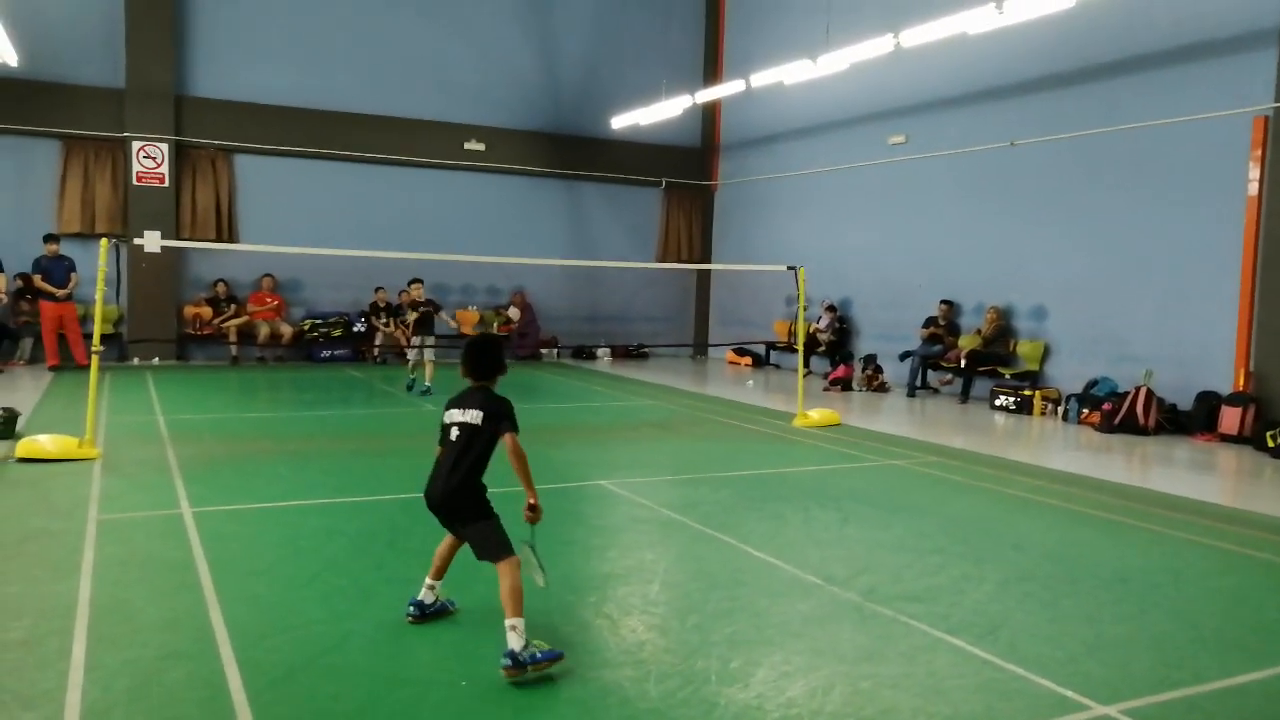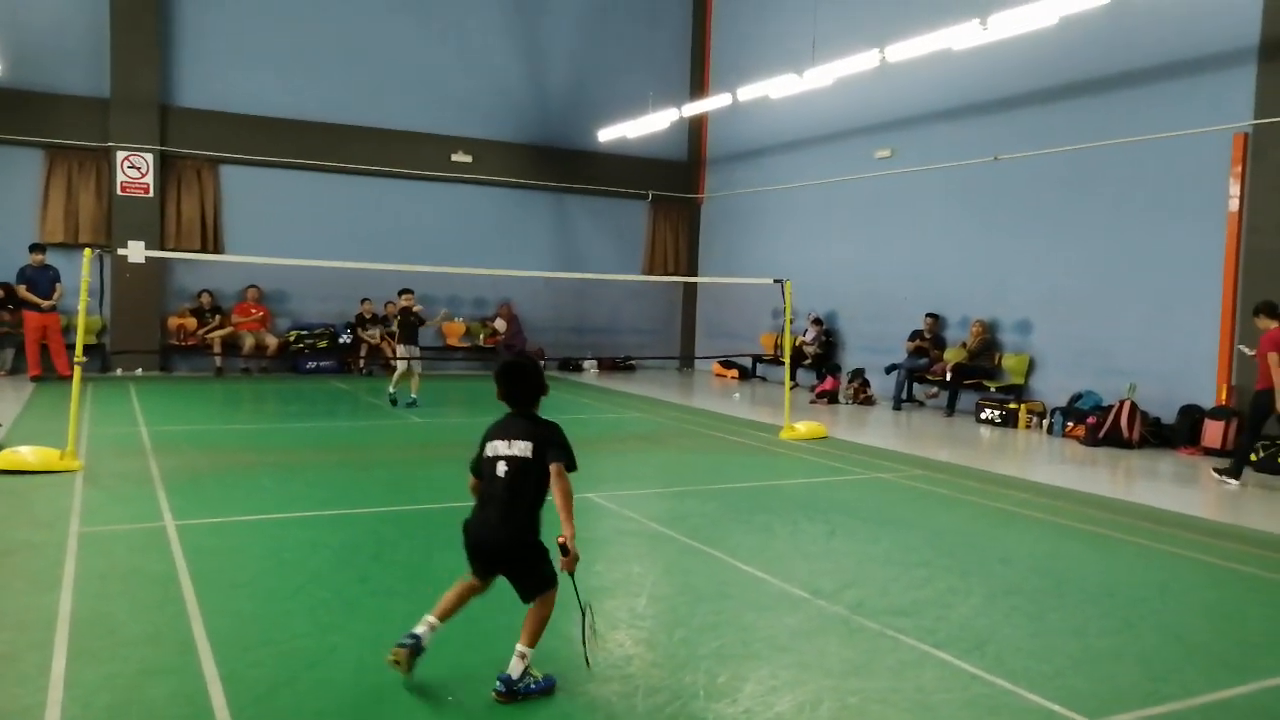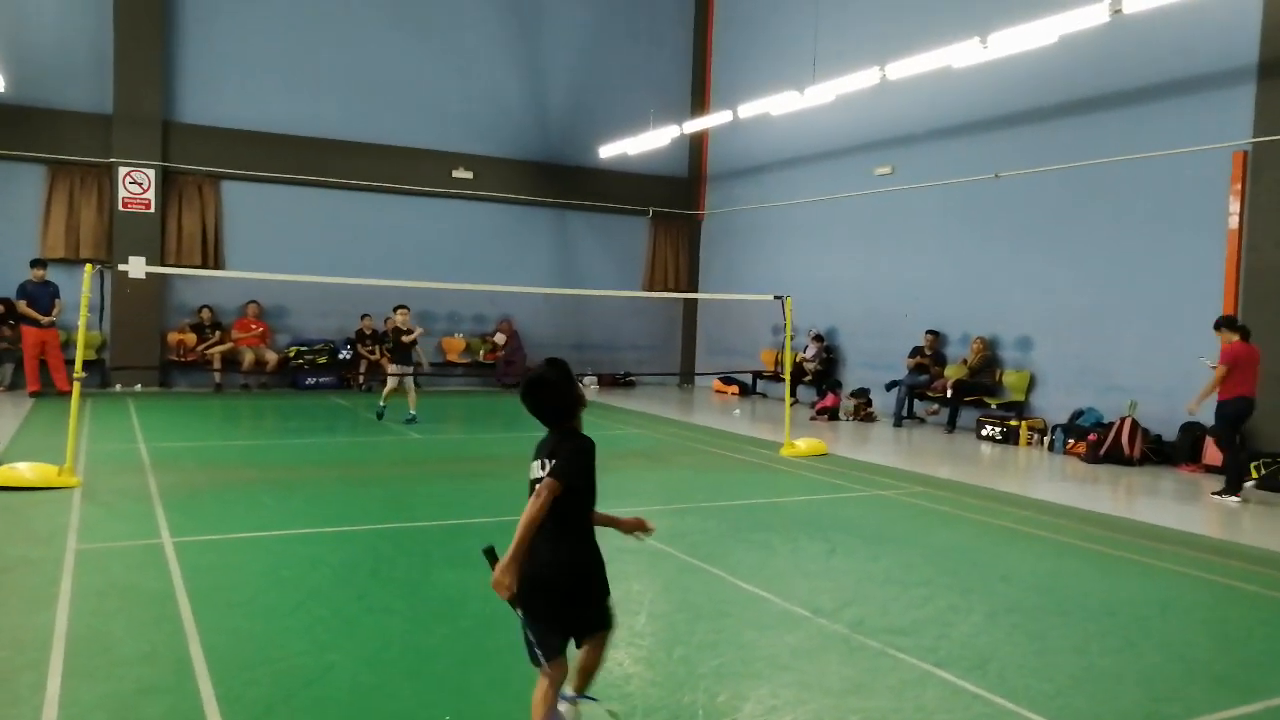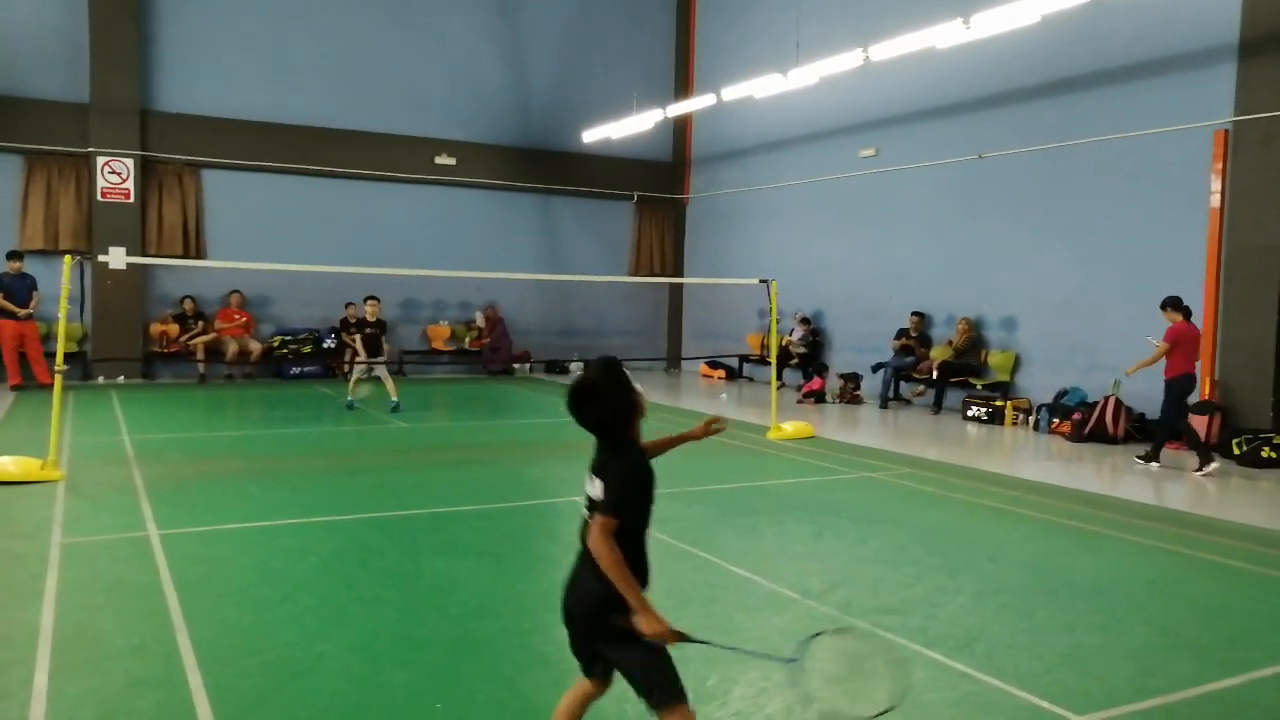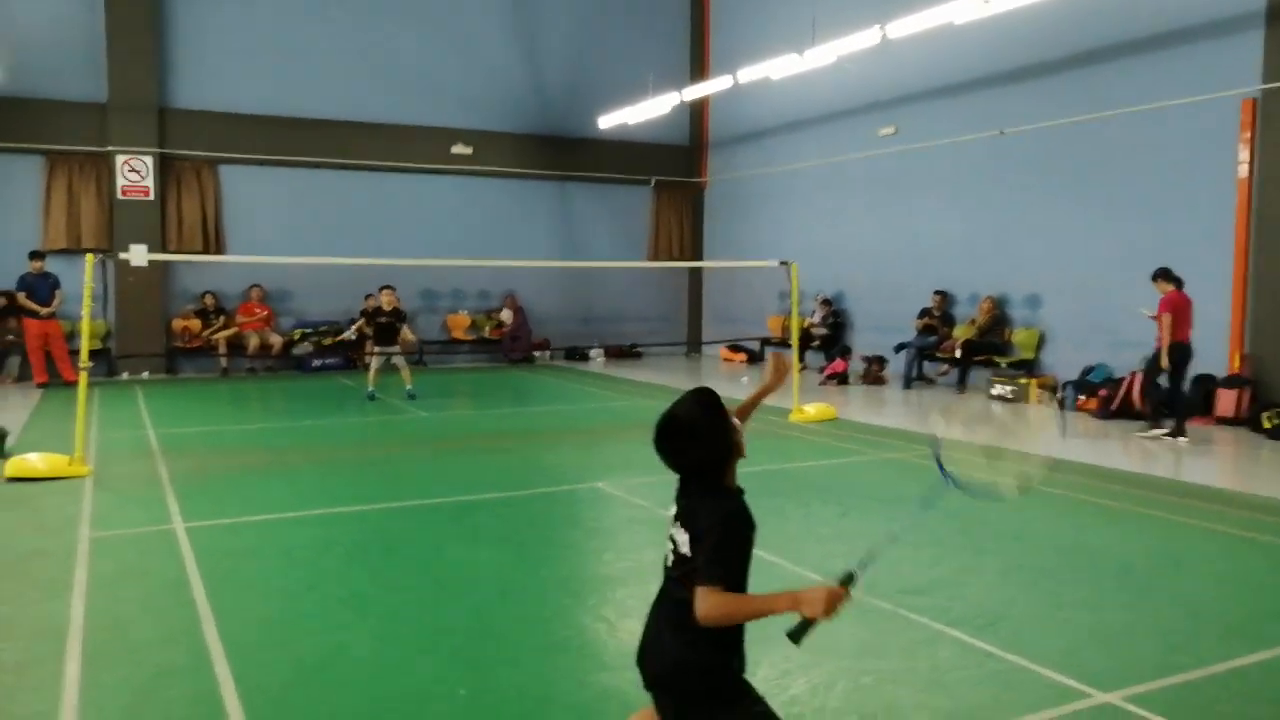
dt=0.3s
person 1, frame 1
left shoulder: (452, 403)
right shoulder: (497, 405)
right elbow: (512, 446)
right wrist: (531, 495)
left hip: (435, 492)
right hip: (465, 495)
left knee: (456, 534)
right knee: (508, 563)
left ankle: (424, 601)
right ankle: (517, 650)
person 1, frame 2
left shoulder: (493, 430)
right shoulder: (549, 433)
right elbow: (558, 478)
right wrist: (569, 533)
left hip: (477, 530)
right hip: (518, 542)
left knee: (476, 582)
right knee: (545, 593)
left ankle: (417, 637)
right ankle: (514, 677)
person 1, frame 3
left shoulder: (545, 447)
right shoulder: (579, 447)
right elbow: (543, 497)
left wrist: (619, 523)
right wrist: (512, 558)
left hip: (534, 573)
right hip: (574, 569)
left knee: (553, 670)
right knee: (598, 632)
person 1, frame 4
left shoulder: (610, 448)
right shoulder: (628, 463)
right elbow: (597, 537)
left wrist: (690, 435)
right wrist: (642, 608)
left hip: (581, 601)
right hip: (611, 608)
left knee: (593, 682)
person 1, frame 5
left shoulder: (693, 481)
right shoulder: (726, 516)
right elbow: (708, 607)
right wrist: (797, 601)
left hip: (659, 651)
right hip: (697, 668)
